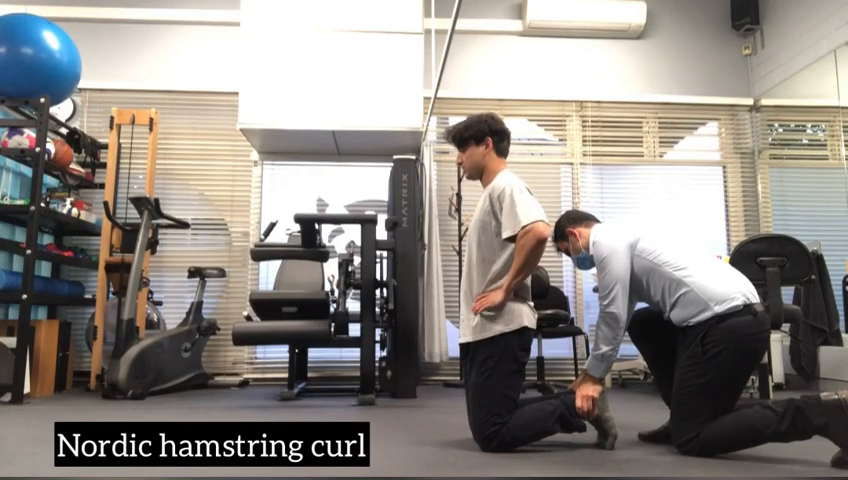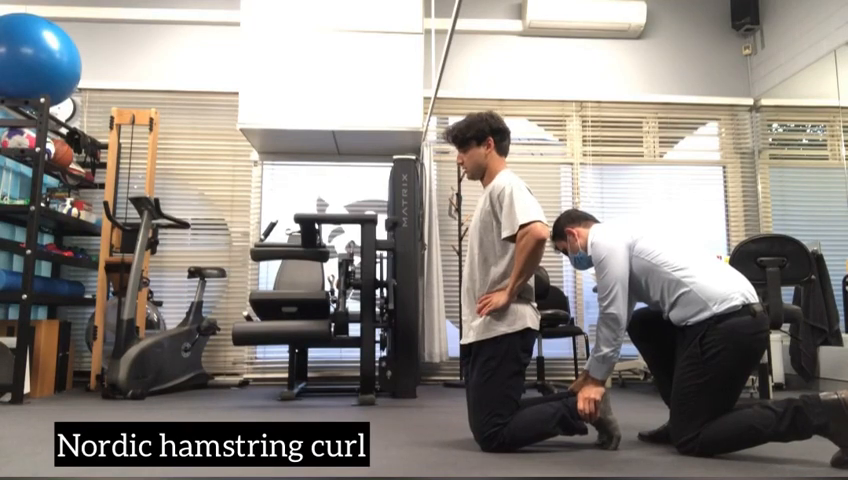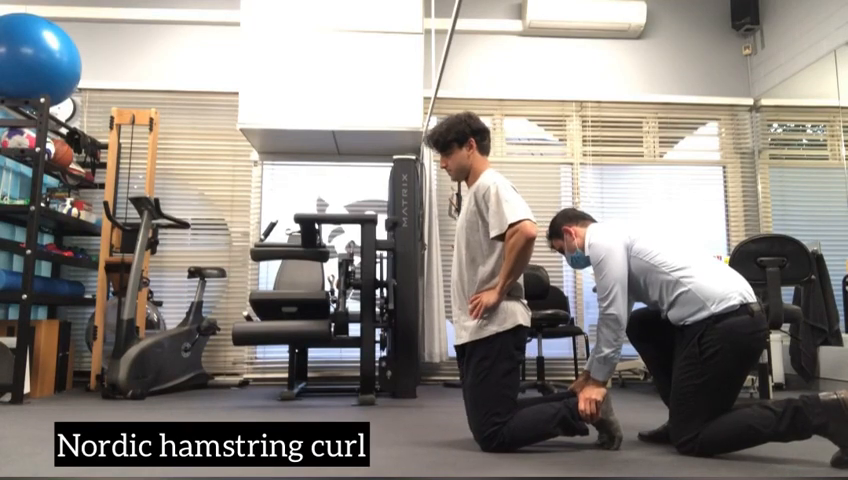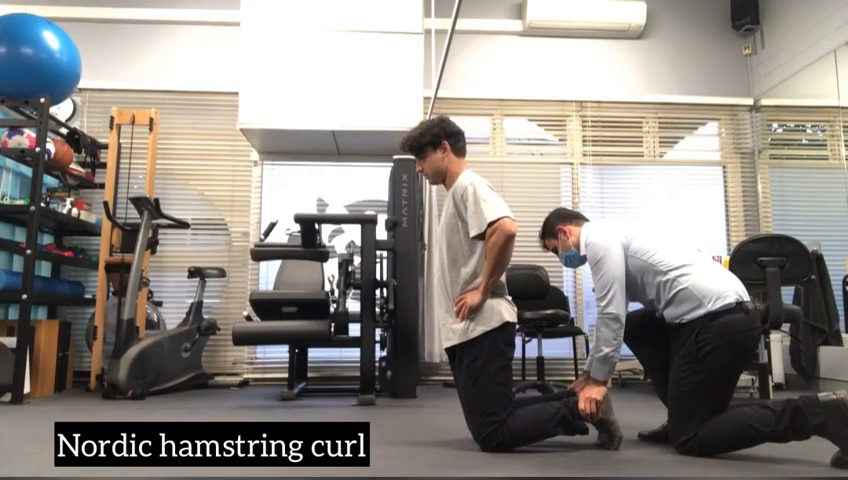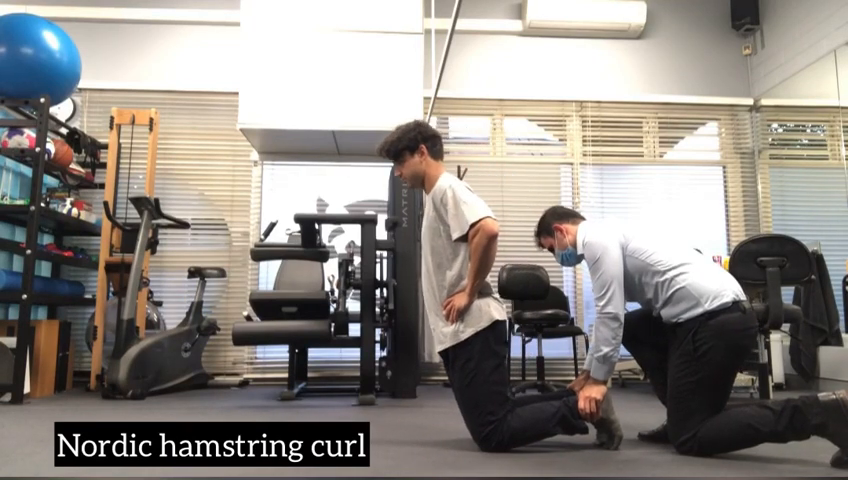
dt=0.7s
person 1, frame 1
left shoulder: (506, 186)
right shoulder: (491, 192)
left elbow: (538, 233)
left wrist: (506, 289)
left hip: (500, 327)
right hip: (483, 327)
left knee: (492, 434)
right knee: (488, 424)
left ankle: (580, 404)
right ankle: (577, 401)
person 1, frame 2
left shoulder: (506, 186)
right shoulder: (491, 192)
left elbow: (536, 233)
left wrist: (510, 292)
left hip: (502, 327)
right hip: (484, 329)
left knee: (493, 434)
right knee: (490, 422)
right ankle: (578, 401)
person 1, frame 3
left shoulder: (490, 186)
right shoulder: (475, 192)
left elbow: (525, 232)
left wrist: (499, 290)
left hip: (494, 326)
right hip: (477, 328)
left knee: (493, 434)
right knee: (490, 422)
right ankle: (578, 402)
person 1, frame 4
left shoulder: (468, 186)
right shoulder: (456, 193)
left elbow: (505, 229)
left wrist: (483, 291)
left hip: (481, 326)
right hip: (467, 328)
left knee: (493, 434)
right knee: (490, 421)
left ankle: (583, 408)
right ankle: (576, 402)
person 1, frame 5
left shoulder: (447, 189)
right shoulder: (436, 196)
left elbow: (488, 230)
left wrist: (469, 292)
left hip: (472, 327)
right hip: (459, 330)
left knee: (493, 434)
right knee: (492, 420)
right ankle: (577, 401)
person 2, frame 1
left shoulder: (607, 239)
right shoulder: (622, 240)
left elbow: (612, 316)
right elbow: (621, 317)
left wrist: (594, 378)
right wrist: (588, 373)
left hip: (728, 325)
right hip: (733, 316)
left knee: (690, 438)
right knee: (642, 324)
left ankle: (822, 413)
right ankle: (684, 416)
person 2, frame 2
left shoulder: (605, 239)
right shoulder: (620, 240)
left elbow: (613, 317)
right elbow: (619, 317)
left wrist: (596, 379)
right wrist: (588, 372)
left hip: (727, 324)
right hip: (731, 316)
left knee: (690, 439)
right knee: (641, 325)
left ankle: (822, 413)
right ankle: (685, 415)
person 2, frame 3
left shoulder: (603, 240)
right shoulder: (616, 240)
left elbow: (613, 317)
right elbow: (618, 318)
left wrist: (597, 381)
right wrist: (589, 372)
left hip: (725, 325)
right hip: (732, 315)
left knee: (690, 438)
right knee: (639, 326)
left ankle: (823, 412)
right ankle: (684, 416)
person 2, frame 4
left shoulder: (599, 238)
right shoulder: (611, 238)
left elbow: (611, 315)
right elbow: (615, 317)
left wrist: (598, 380)
right wrist: (588, 372)
left hip: (719, 323)
right hip: (720, 315)
left knee: (690, 439)
right knee: (634, 327)
left ankle: (822, 412)
right ankle: (683, 415)
person 2, frame 5
left shoulder: (597, 239)
right shoulder: (608, 238)
left elbow: (610, 314)
right elbow: (611, 315)
left wrist: (597, 379)
right wrist: (587, 372)
left hip: (715, 323)
right hip: (720, 313)
left knee: (689, 438)
right knee: (631, 328)
left ankle: (822, 412)
right ankle: (681, 415)
